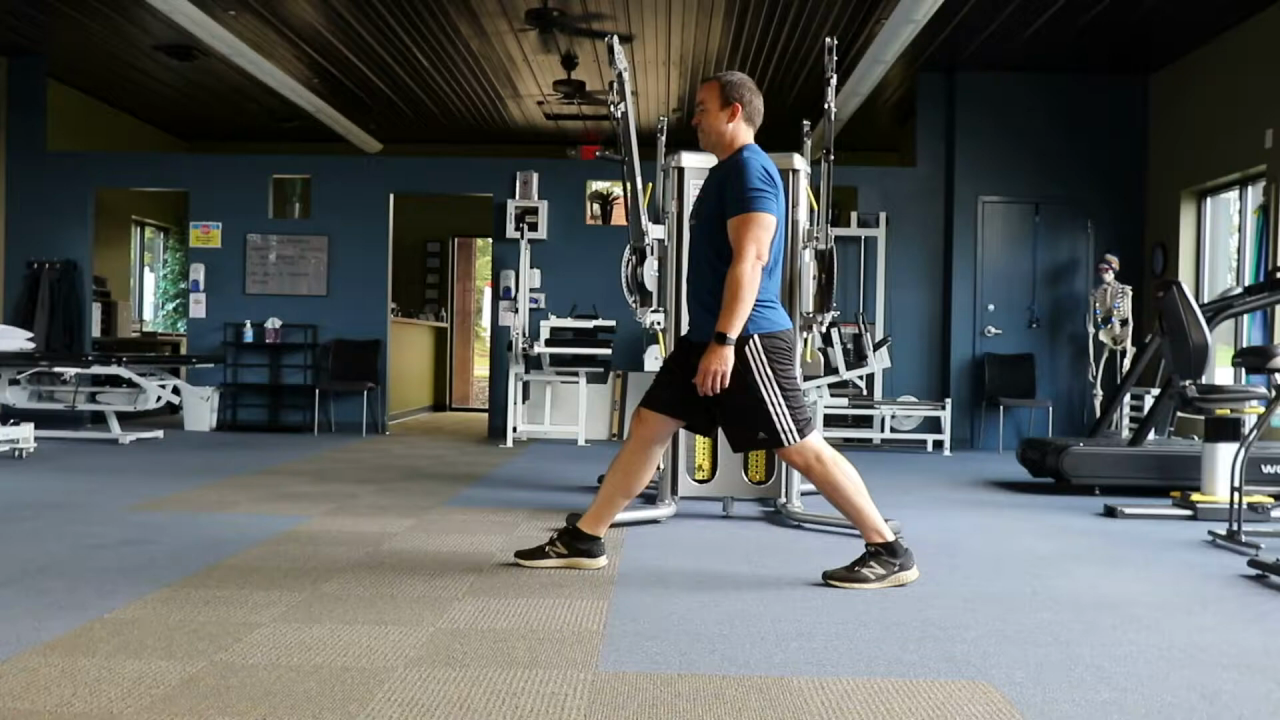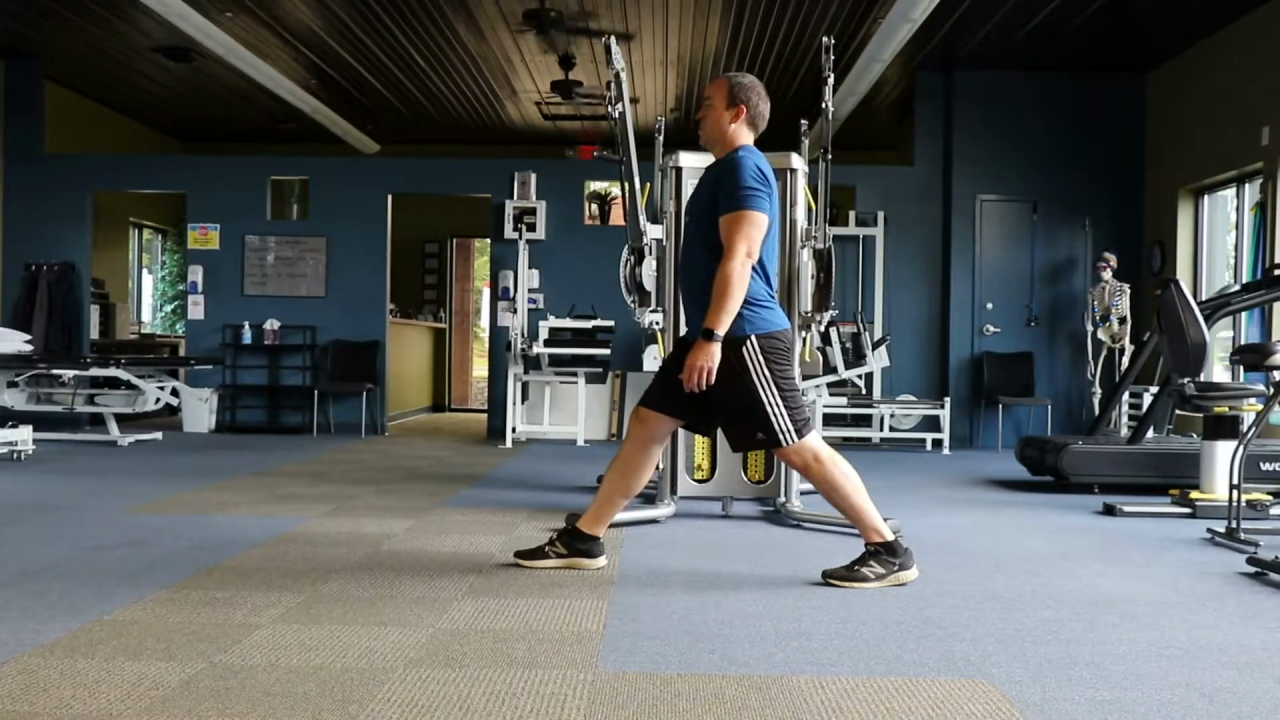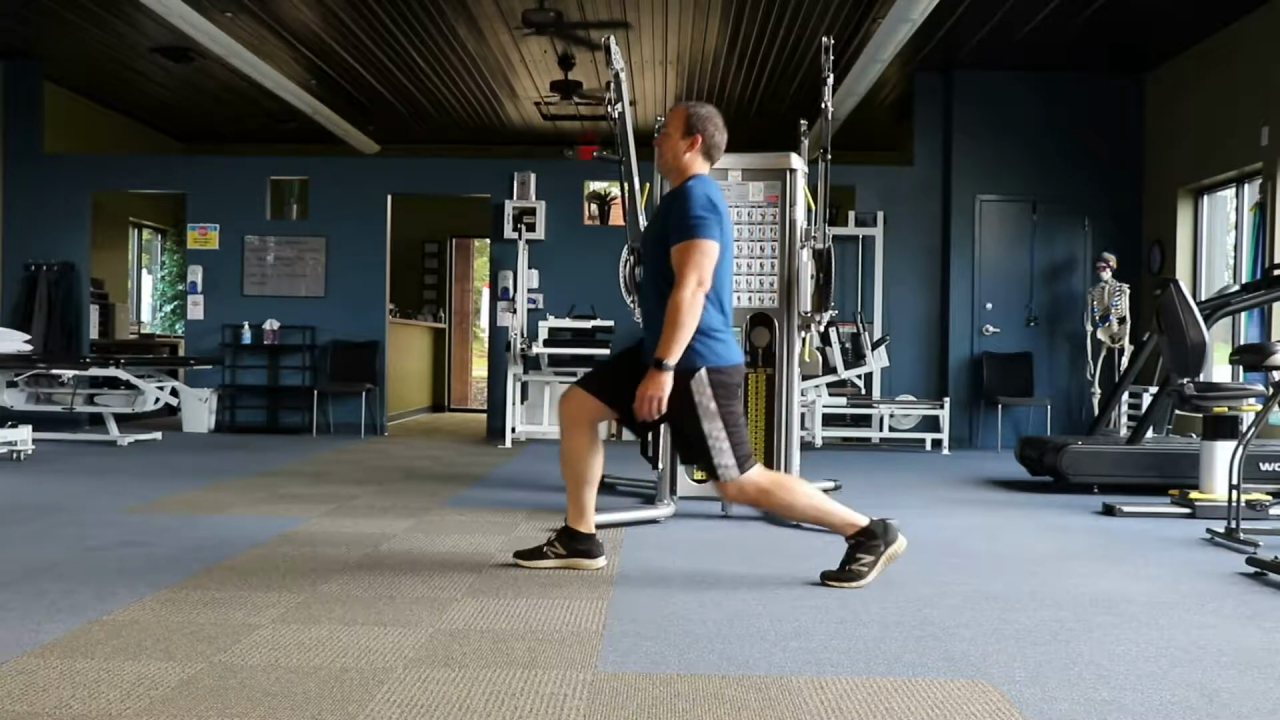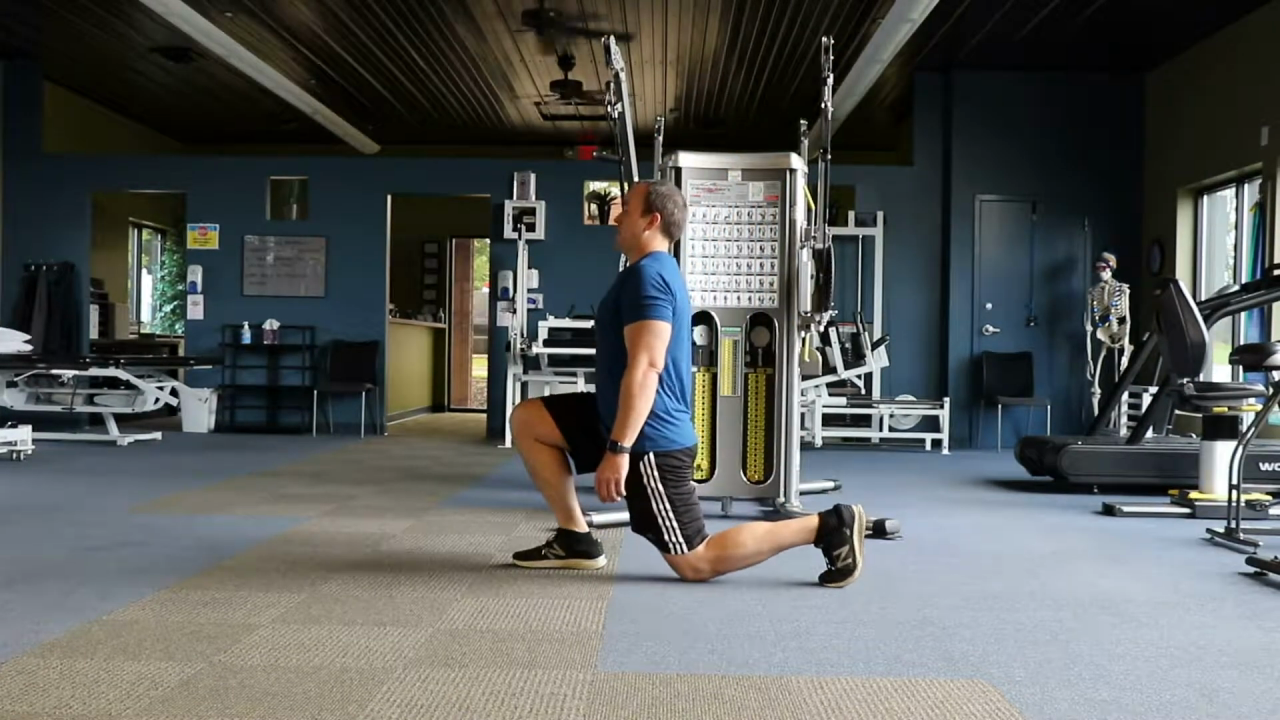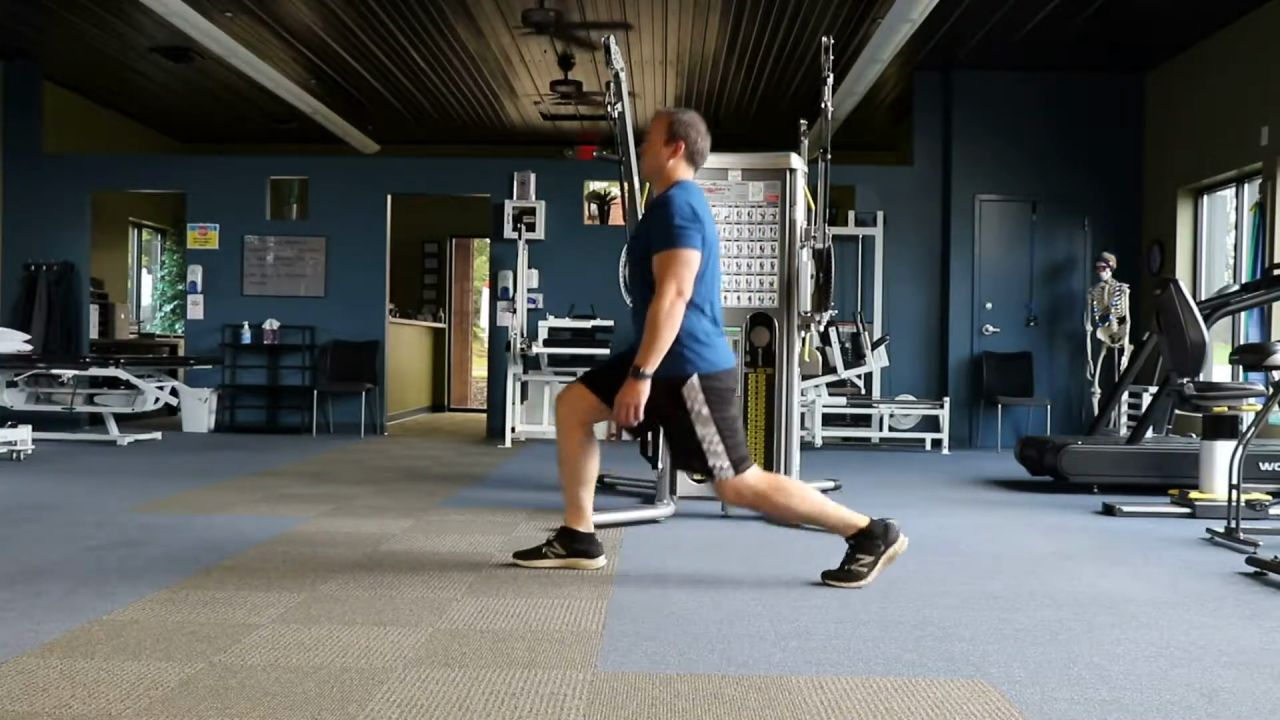
dt=1s
person 1, frame 1
left shoulder: (750, 168)
right shoulder: (729, 171)
left elbow: (750, 260)
left wrist: (725, 342)
left hip: (747, 338)
right hip: (710, 334)
left knee: (801, 447)
right knee: (648, 426)
left ankle: (889, 552)
right ankle: (583, 540)
person 1, frame 2
left shoulder: (743, 167)
right shoulder: (727, 170)
left elbow: (740, 257)
left wrist: (712, 338)
left hip: (743, 337)
right hip: (714, 335)
left knee: (798, 447)
right knee: (646, 425)
left ankle: (889, 550)
right ankle: (582, 540)
person 1, frame 3
left shoulder: (694, 194)
right shoulder: (687, 198)
left elbow: (693, 286)
left wrist: (662, 368)
left hip: (698, 363)
right hip: (673, 354)
left knee: (739, 482)
right knee: (575, 407)
left ankle: (869, 533)
right ankle: (579, 539)
person 1, frame 4
left shoulder: (646, 274)
right shoulder: (656, 271)
left elbow: (646, 368)
left wrist: (618, 450)
left hip: (649, 438)
right hip: (635, 426)
left knee: (696, 563)
right knee: (527, 419)
left ankle: (829, 526)
right ankle: (576, 539)
person 1, frame 5
left shoulder: (676, 203)
right shoulder: (677, 202)
left elbow: (674, 295)
left wrist: (640, 375)
right wrist: (641, 368)
left hip: (691, 366)
right hip: (670, 360)
left knee: (738, 485)
right knee: (573, 405)
left ankle: (871, 533)
right ankle: (578, 539)
